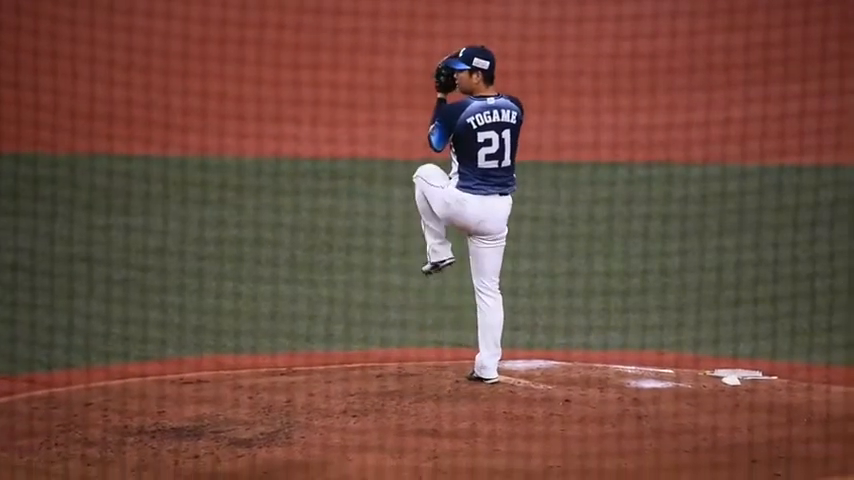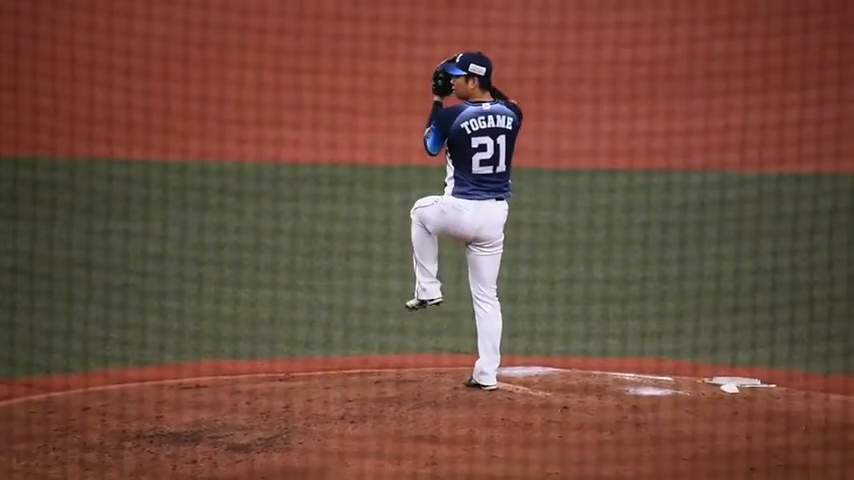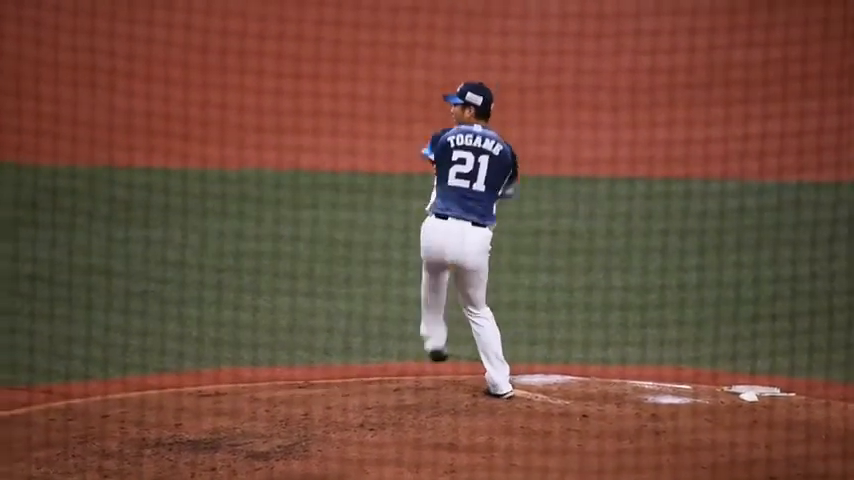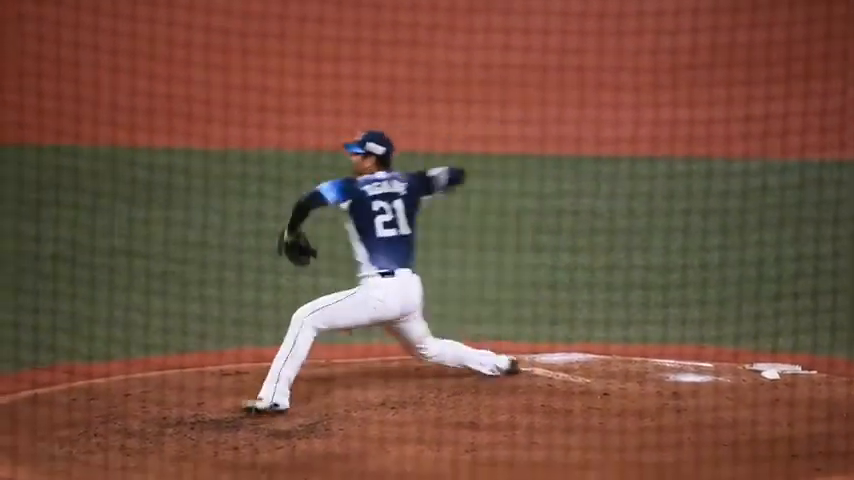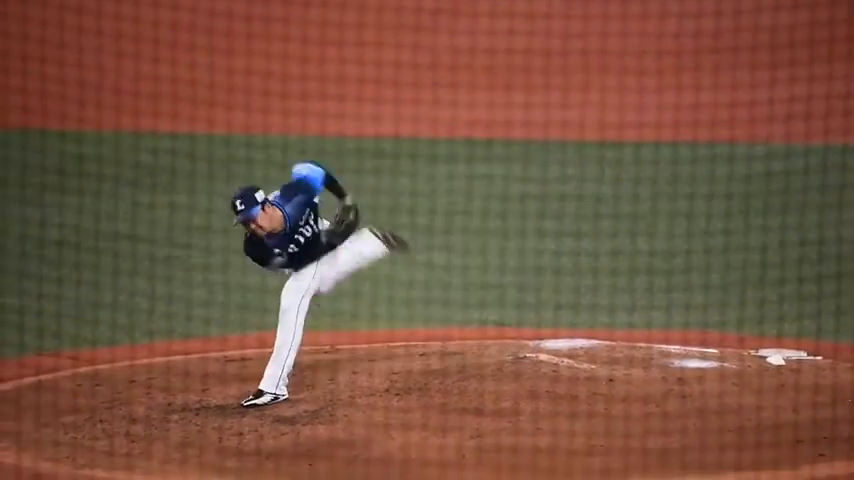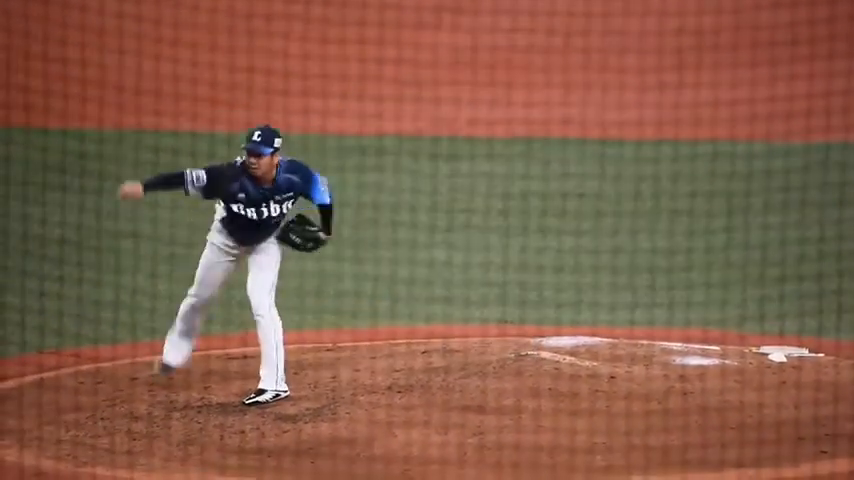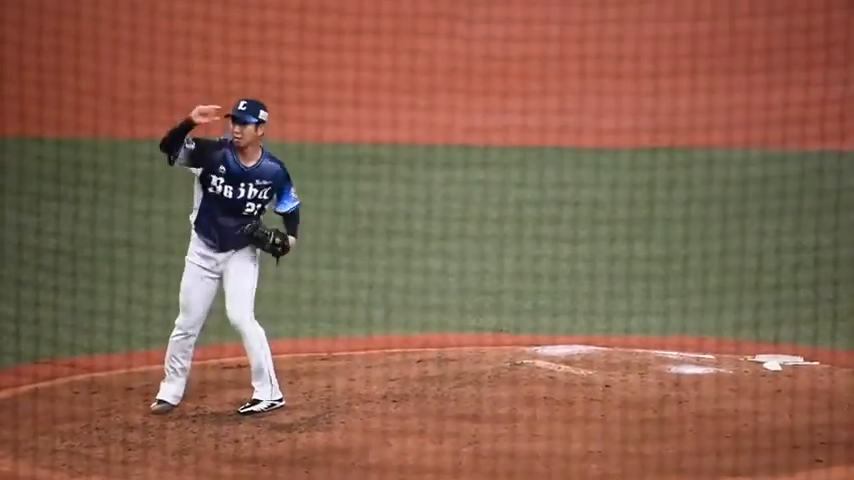
dt=0.4s
person 1, frame 1
left shoulder: (456, 111)
right shoulder: (515, 108)
left elbow: (435, 143)
left wrist: (441, 97)
left hip: (463, 203)
right hip: (499, 209)
left knee: (425, 175)
right knee: (488, 289)
left ankle: (439, 253)
right ankle: (487, 367)
person 1, frame 2
left shoulder: (452, 116)
right shoulder: (512, 115)
left elbow: (431, 147)
left wrist: (437, 99)
right wrist: (486, 84)
left hip: (459, 211)
right hip: (495, 215)
left knee: (421, 211)
right knee: (486, 296)
left ankle: (428, 289)
right ankle: (487, 374)
person 1, frame 3
left shoulder: (444, 138)
right shoulder: (505, 151)
right elbow: (506, 192)
left hip: (439, 233)
right hip: (475, 240)
left knee: (433, 286)
right knee: (477, 311)
left ankle: (435, 341)
right ankle: (500, 383)
person 1, frame 4
left shoulder: (352, 188)
right shoulder: (408, 183)
left elbow: (307, 202)
right elbow: (455, 176)
left wrist: (292, 233)
left hip: (379, 292)
right hip: (409, 291)
left knee: (305, 320)
right knee: (426, 347)
left ankle: (274, 396)
right ankle: (497, 364)
person 1, frame 5
left shoulder: (301, 190)
right shoulder: (256, 246)
left elbow: (312, 170)
right elbow: (288, 264)
left wrist: (345, 200)
left hip: (325, 249)
right hip: (301, 261)
left knee: (291, 306)
left ankle: (273, 387)
right ankle: (377, 240)
person 1, frame 6
left shoulder: (294, 175)
right shoulder: (231, 177)
left elbow: (322, 192)
right elbow: (184, 178)
left wrist: (325, 230)
right wrist: (143, 187)
left hip: (265, 243)
right hip: (226, 239)
left knee: (262, 305)
right knee: (198, 299)
left ankle: (274, 384)
right ankle: (175, 352)
person 1, frame 7
left shoulder: (274, 171)
right shoulder: (212, 153)
left elbow: (290, 207)
right elbow: (167, 146)
left wrist: (290, 236)
right wrist: (190, 123)
left hip: (242, 254)
right hip: (202, 252)
left knee: (241, 317)
right knee: (186, 325)
left ankle: (270, 393)
right ankle: (170, 392)
